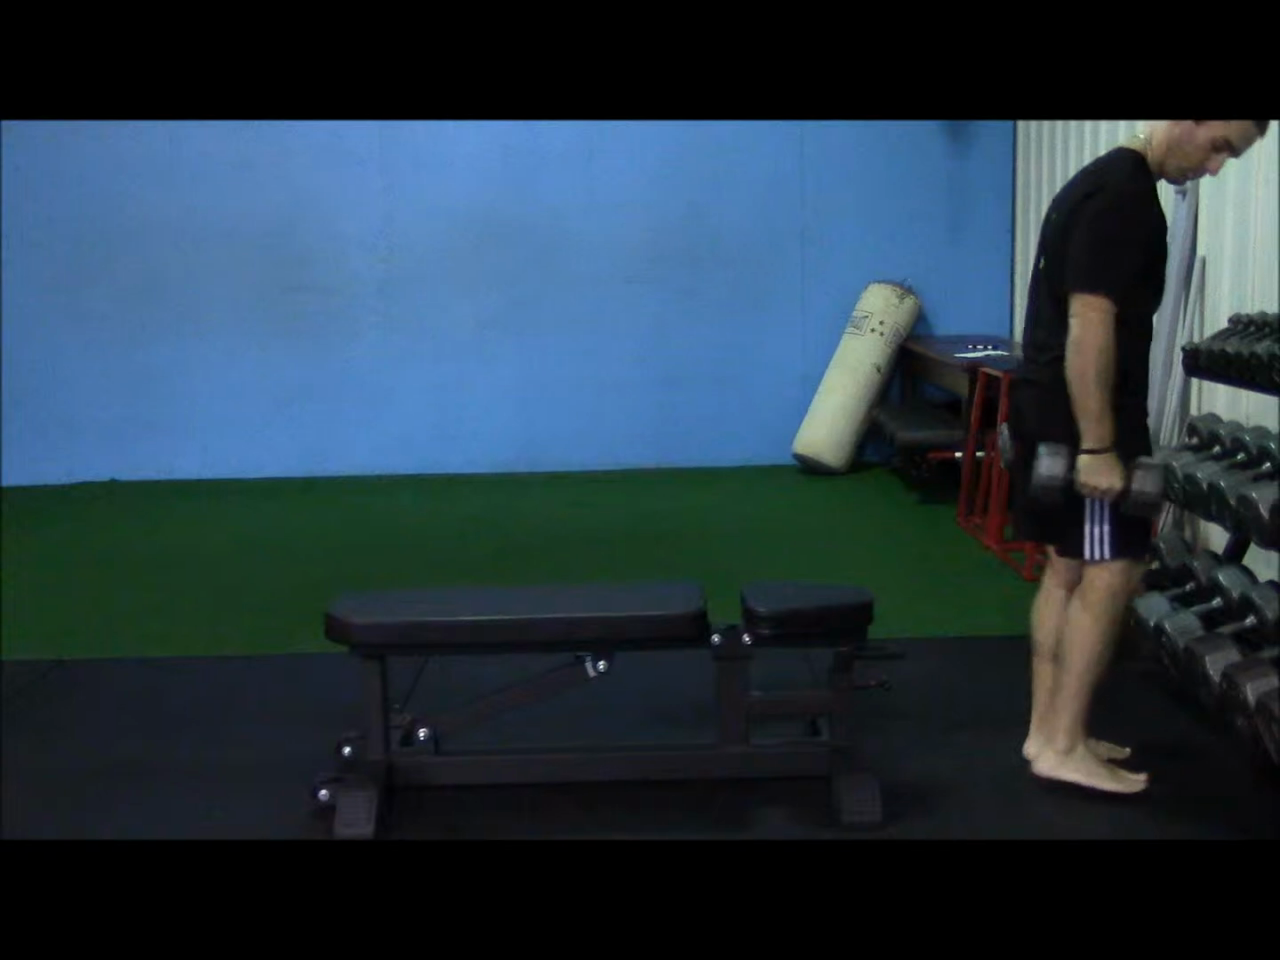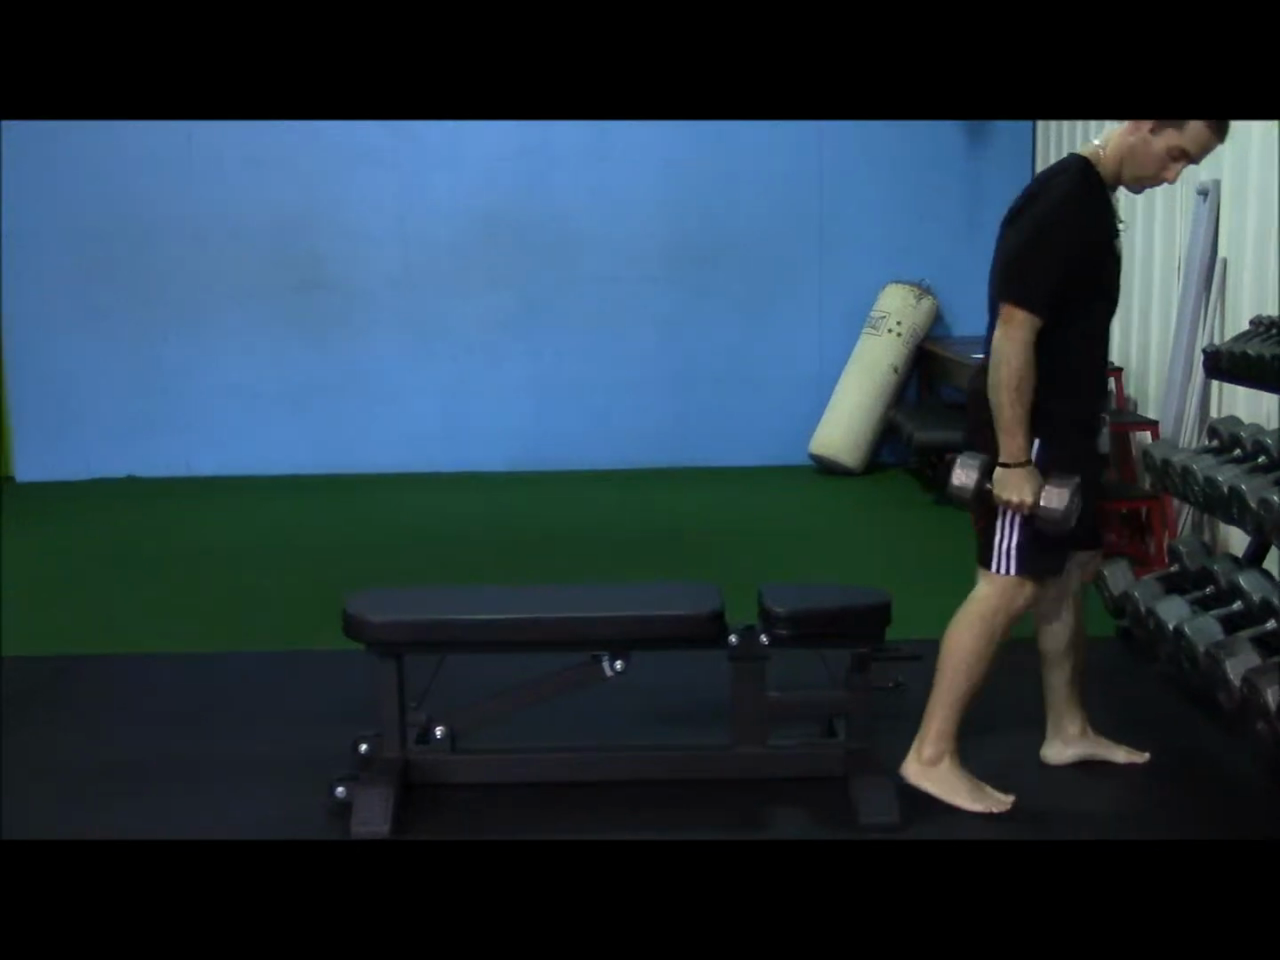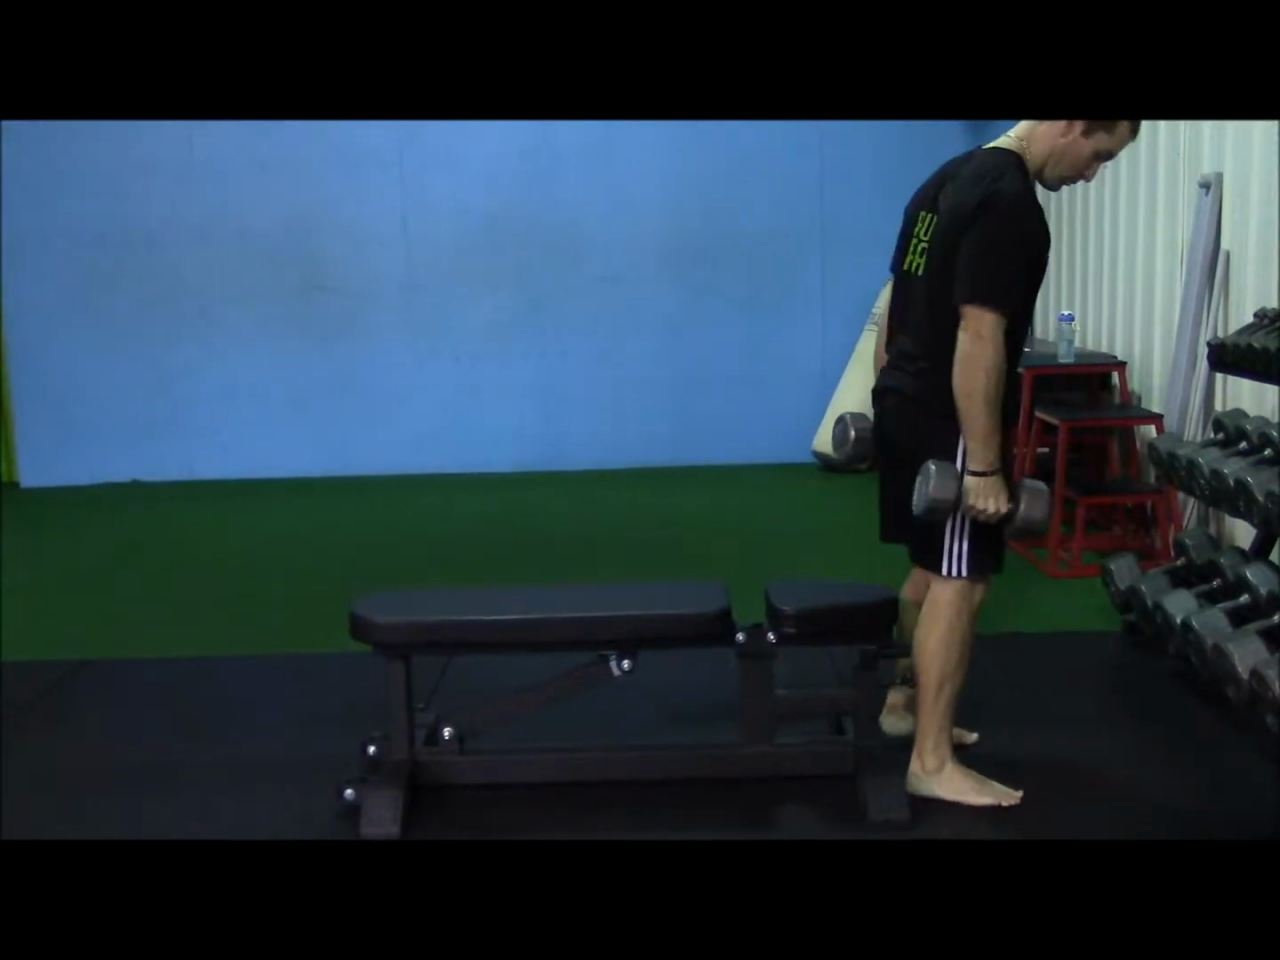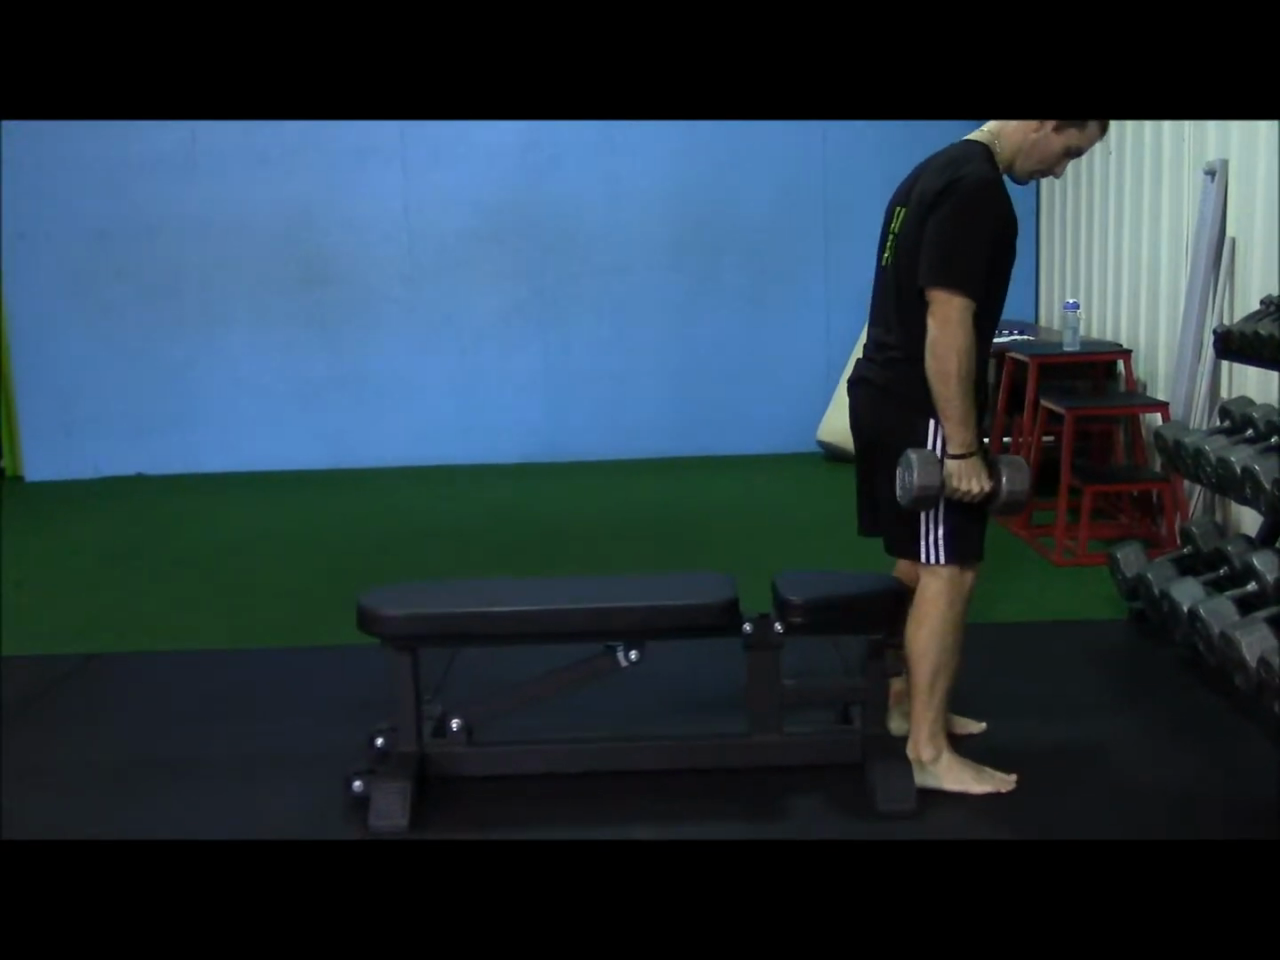
dt=0.7s
person 1, frame 1
left shoulder: (1099, 181)
right shoulder: (1125, 195)
right elbow: (1090, 325)
right wrist: (1100, 448)
left hip: (1043, 401)
right hip: (1076, 412)
left knee: (1066, 567)
right knee: (1113, 571)
left ankle: (1046, 726)
right ankle: (1063, 744)
person 1, frame 2
left shoulder: (1093, 198)
right shoulder: (1060, 203)
right elbow: (1013, 337)
right wrist: (1014, 458)
left hip: (1068, 426)
right hip: (1032, 431)
left knee: (1071, 576)
right knee: (1010, 587)
left ankle: (1067, 731)
right ankle: (928, 756)
person 1, frame 3
left shoulder: (957, 176)
right shoulder: (1009, 203)
left elbow: (906, 302)
right elbow: (978, 339)
left wrist: (890, 389)
right wrist: (984, 466)
left hip: (906, 403)
right hip: (945, 420)
left knee: (933, 572)
right knee: (958, 584)
left ankle: (903, 702)
right ankle: (931, 762)
person 1, frame 4
left shoulder: (943, 170)
right shoulder: (976, 189)
right elbow: (947, 323)
right wrist: (963, 448)
left hip: (885, 392)
right hip: (918, 408)
left knee: (918, 563)
right knee: (949, 573)
left ankle: (906, 701)
right ankle: (929, 753)
